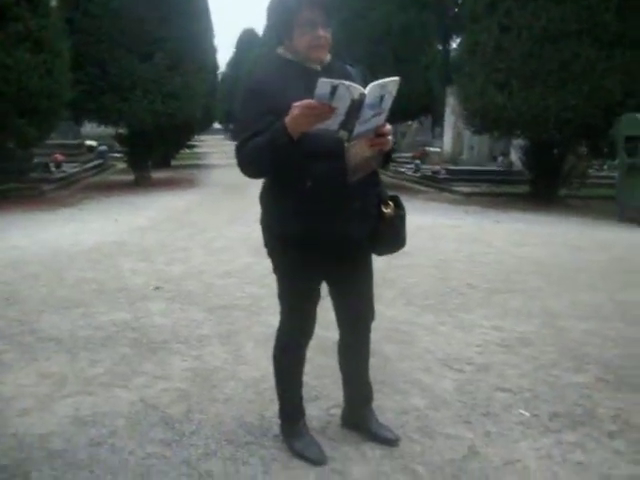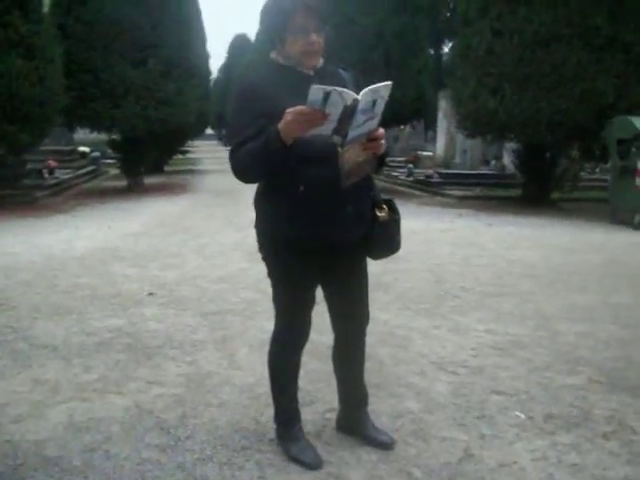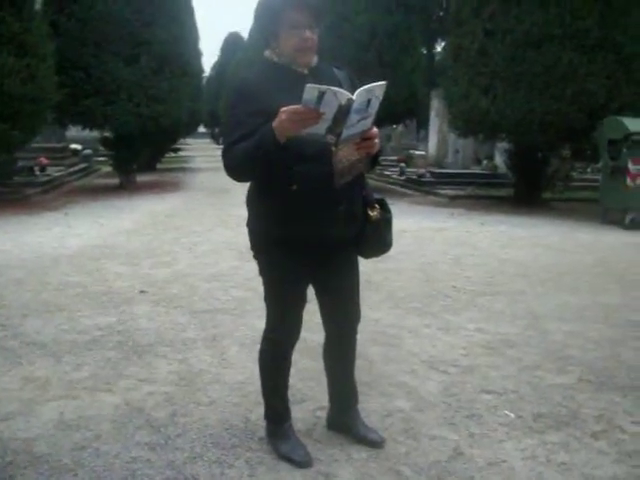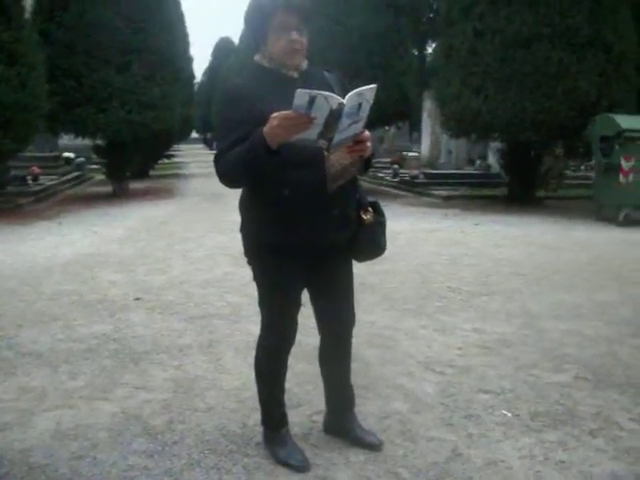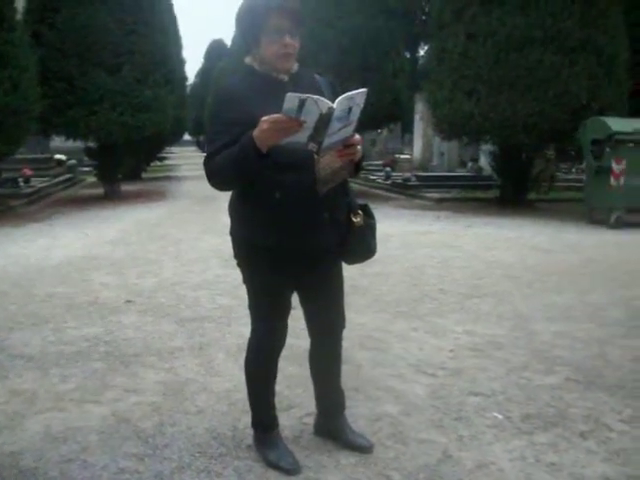
dt=0.5s
person 1, frame 1
left shoulder: (346, 75)
right shoulder: (265, 81)
left elbow: (367, 140)
right elbow: (250, 161)
left wrist: (382, 141)
right wrist: (289, 129)
left hip: (352, 226)
right hip: (297, 231)
left knee: (358, 322)
right knee: (297, 325)
left ankle: (358, 409)
right ankle: (292, 422)
person 1, frame 2
left shoulder: (338, 79)
right shoulder: (256, 84)
left elbow: (361, 144)
right elbow: (243, 165)
left wrist: (375, 145)
right wrist: (283, 134)
left hip: (346, 230)
right hip: (291, 236)
left knee: (353, 325)
right knee: (292, 330)
left ankle: (354, 413)
right ankle: (288, 427)
person 1, frame 3
left shoulder: (333, 78)
right shoulder: (251, 82)
left elbow: (353, 143)
right elbow: (236, 164)
left wrist: (369, 144)
right wrist: (277, 133)
left hip: (338, 229)
right hip: (283, 234)
left knee: (344, 324)
right knee: (283, 329)
left ankle: (344, 411)
right ankle: (278, 425)
person 1, frame 4
left shoulder: (323, 81)
right shoulder: (241, 89)
left elbow: (347, 150)
right elbow: (228, 170)
left wrist: (361, 149)
right wrist: (268, 139)
left hip: (331, 233)
right hip: (276, 240)
left knee: (339, 328)
right knee: (278, 334)
left ankle: (341, 415)
right ankle: (275, 430)
person 1, frame 5
left shoulder: (313, 84)
right shoulder: (232, 90)
left elbow: (336, 151)
right elbow: (218, 173)
left wrist: (352, 152)
right wrist: (258, 141)
left hip: (321, 236)
right hip: (266, 243)
left knee: (329, 331)
right knee: (268, 336)
left ankle: (331, 418)
right ankle: (265, 432)
